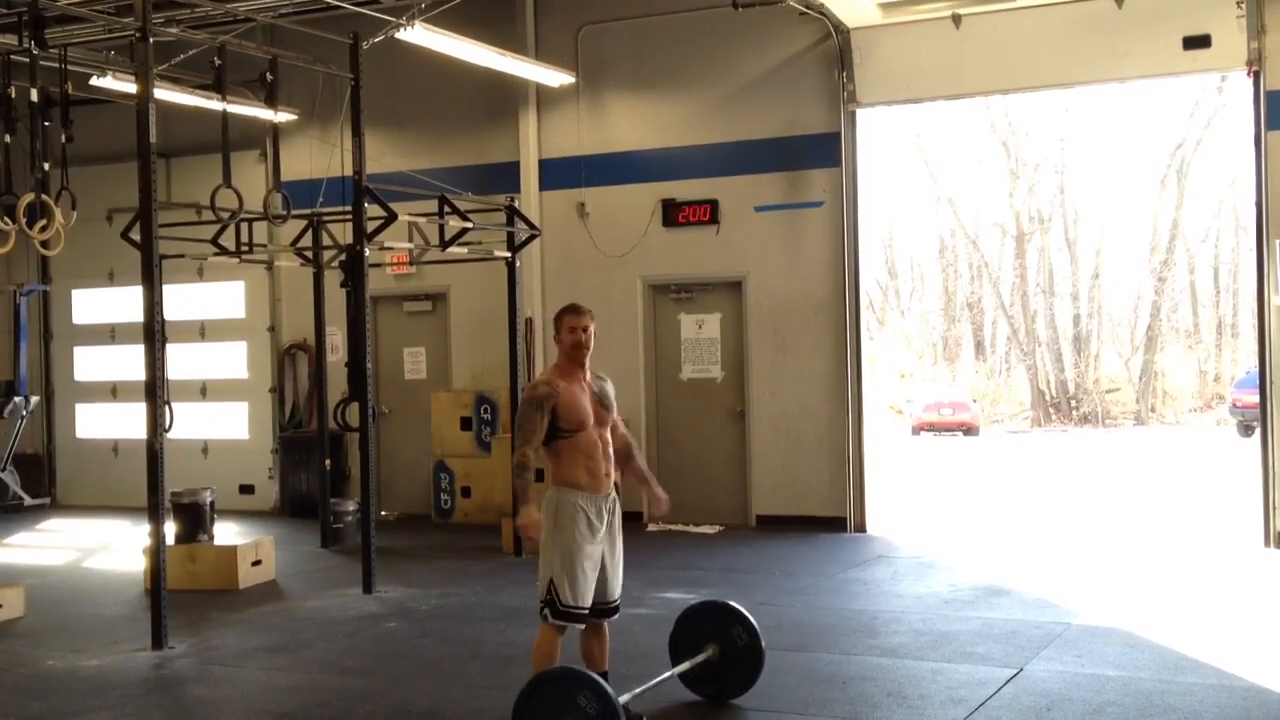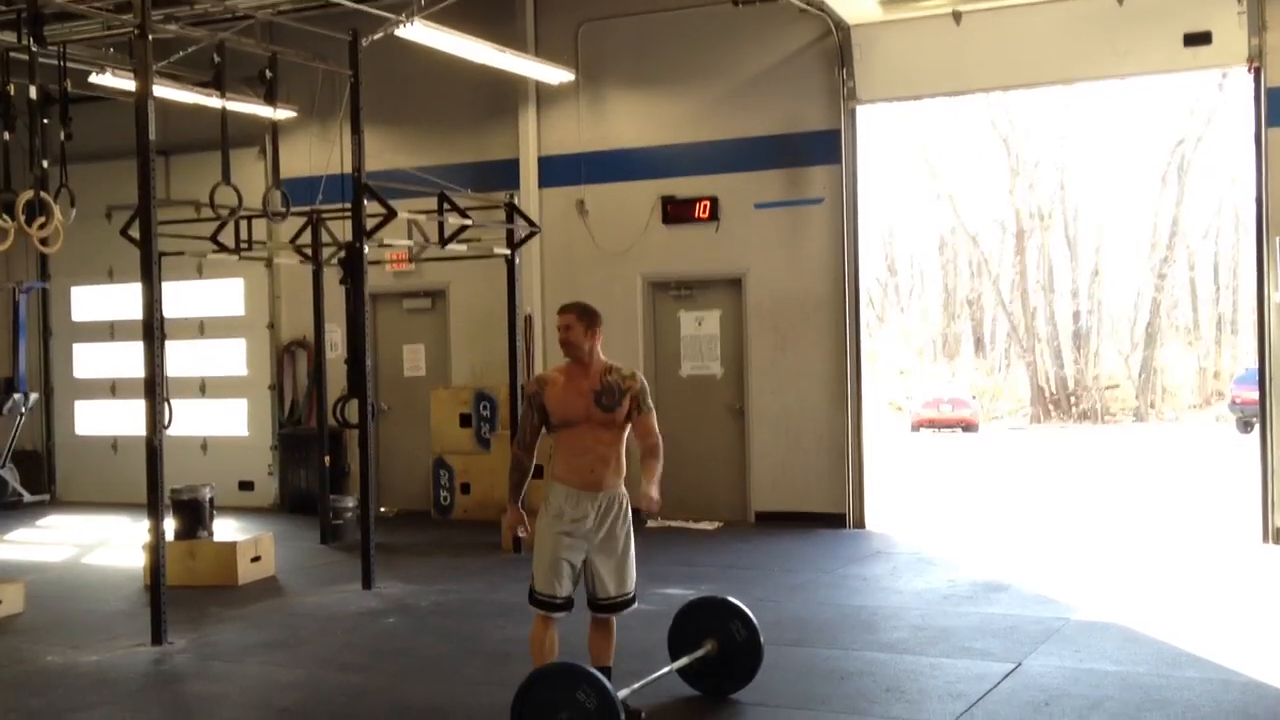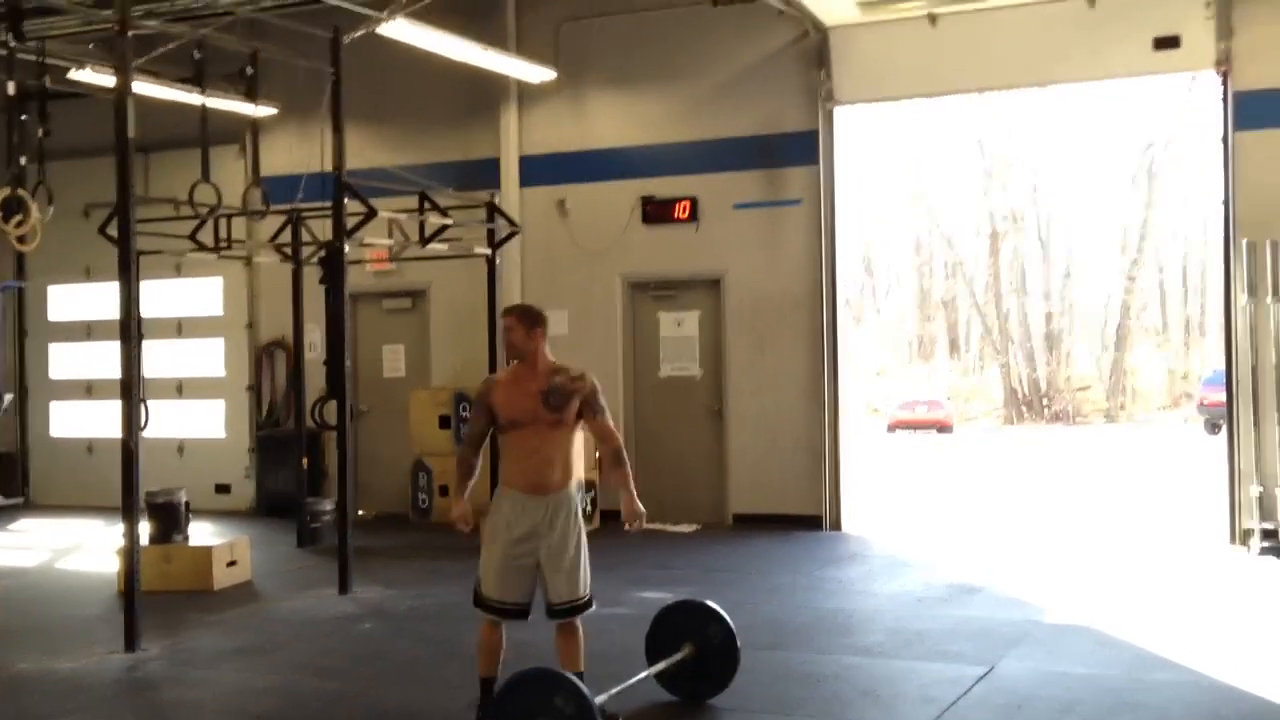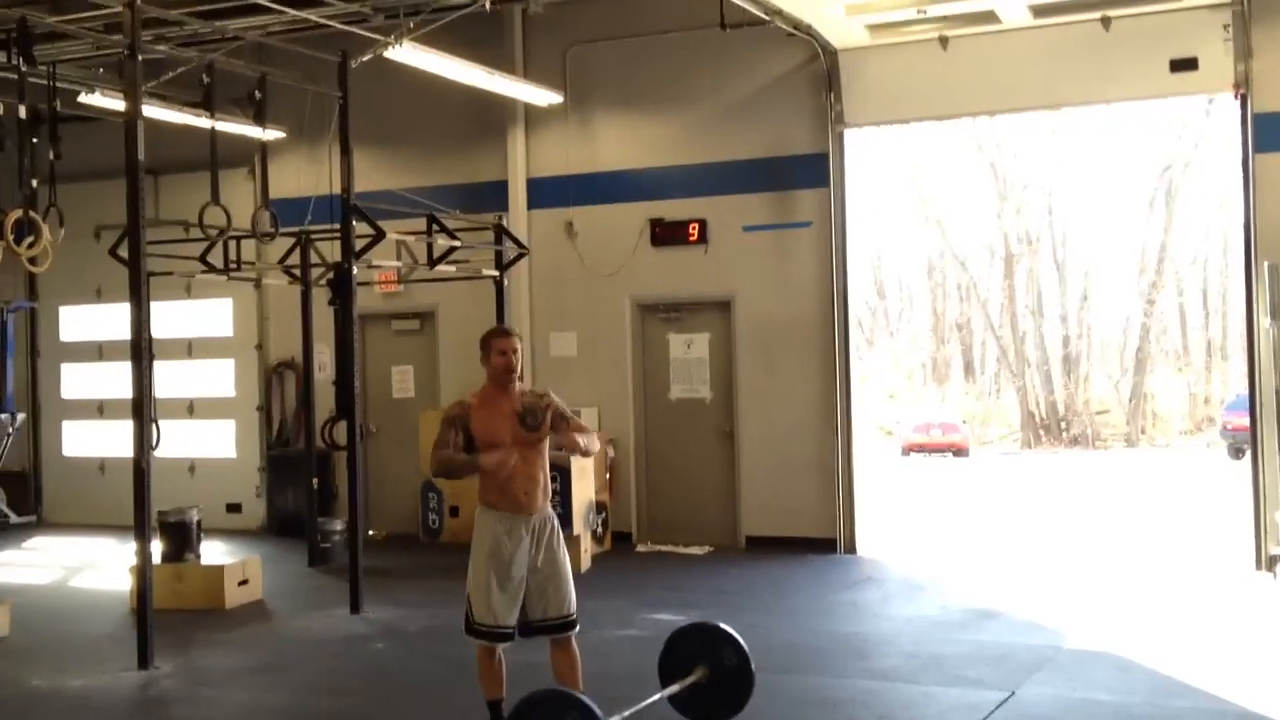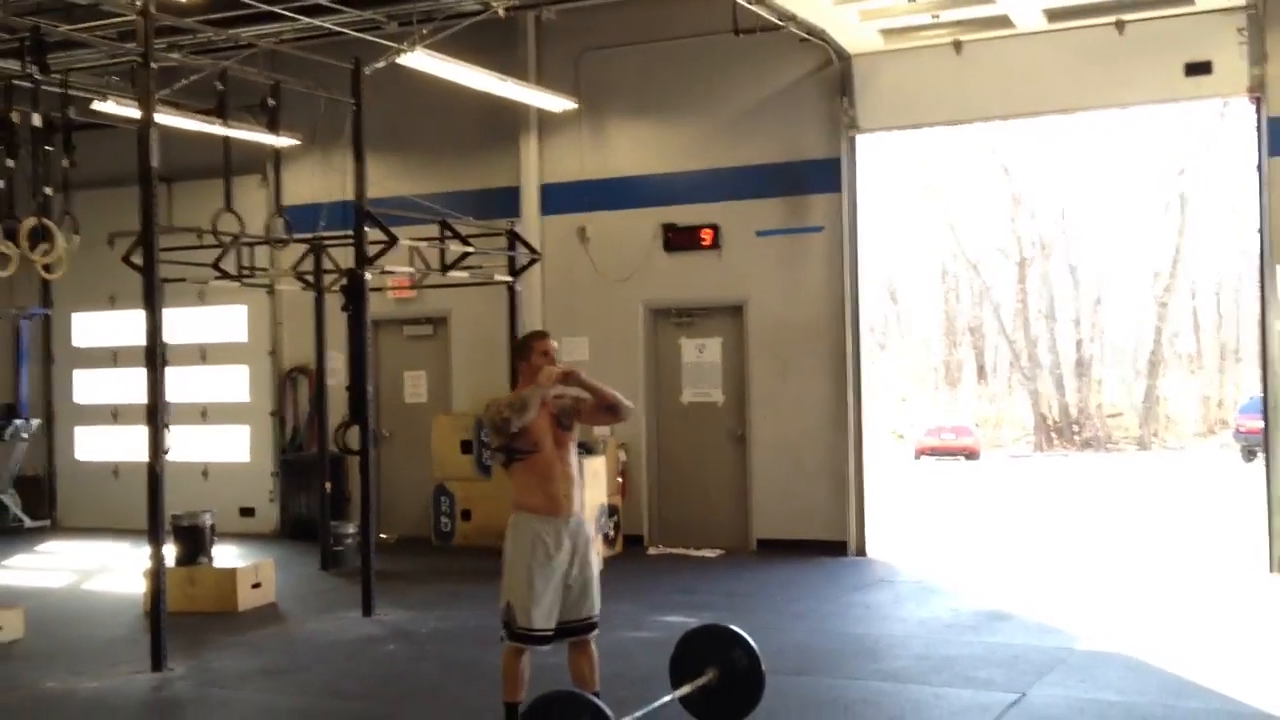
dt=0.5s
person 1, frame 1
left shoulder: (602, 385)
right shoulder: (545, 390)
left elbow: (621, 441)
right elbow: (524, 452)
left wrist: (651, 486)
right wrist: (527, 506)
left hip: (608, 506)
right hip: (570, 507)
left knee: (599, 612)
right knee: (559, 617)
person 1, frame 2
left shoulder: (629, 383)
right shoulder: (544, 385)
left elbow: (651, 442)
right elbow: (524, 447)
left wrist: (650, 484)
right wrist: (514, 503)
left hip: (612, 504)
right hip: (563, 503)
left knee: (606, 608)
right knee: (549, 608)
person 1, frame 3
left shoulder: (577, 384)
right shoulder: (493, 388)
left elbow: (609, 441)
right elbow: (471, 446)
left wrist: (628, 495)
right wrist: (461, 496)
left hip: (561, 506)
right hip: (511, 507)
left knee: (569, 613)
right knee: (495, 611)
person 1, frame 4
left shoulder: (542, 402)
right shoulder: (464, 412)
left elbow: (590, 438)
right elbow: (438, 463)
left wrist: (580, 439)
right wrist: (480, 462)
left hip: (544, 526)
right hip: (496, 528)
left knee: (562, 630)
right knee: (489, 635)
person 1, frame 5
left shoulder: (568, 404)
right shoulder: (502, 407)
left elbow: (622, 411)
right elbow: (508, 420)
left wrist: (584, 383)
right wrist: (540, 385)
left hip: (576, 527)
right hip: (533, 529)
left knee: (583, 632)
right knee: (521, 635)
